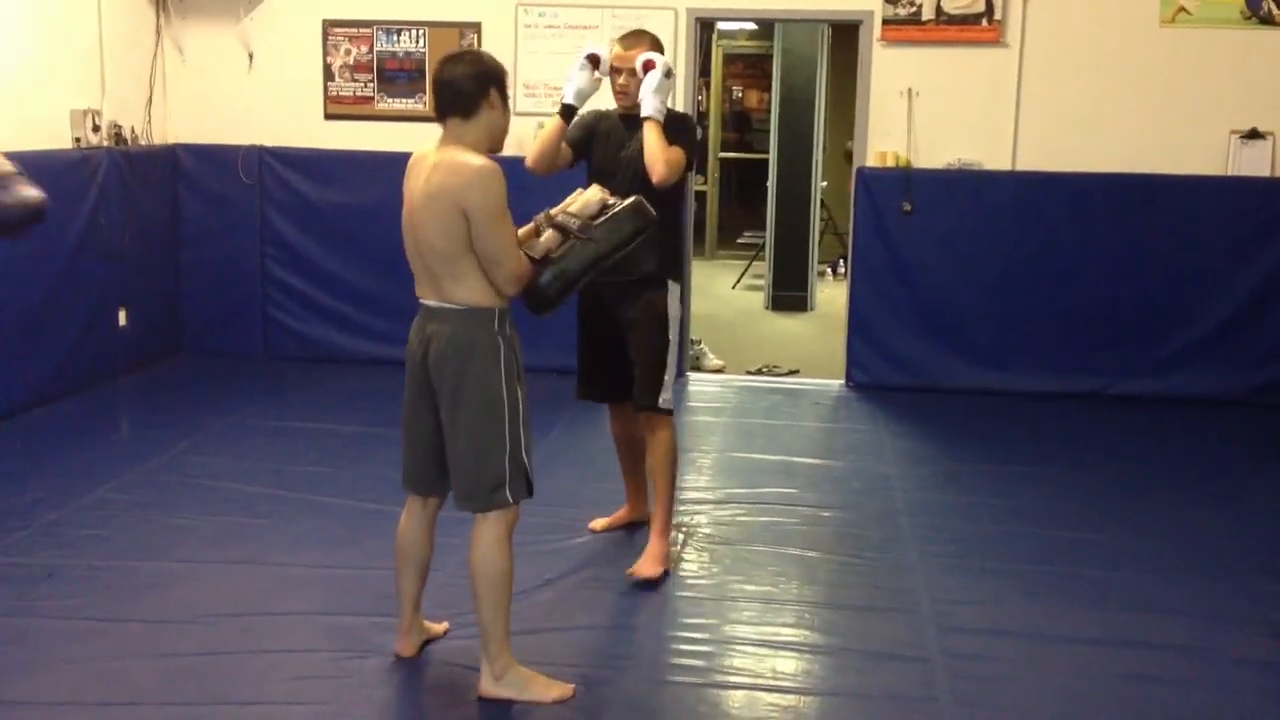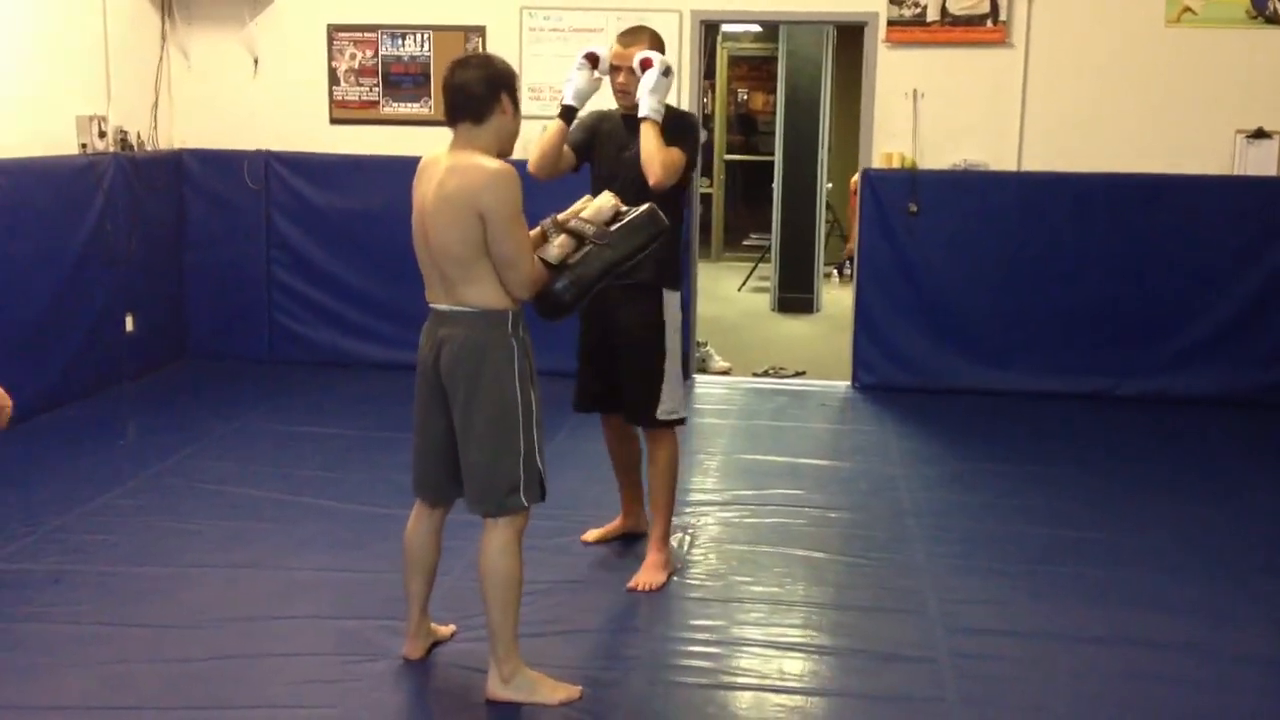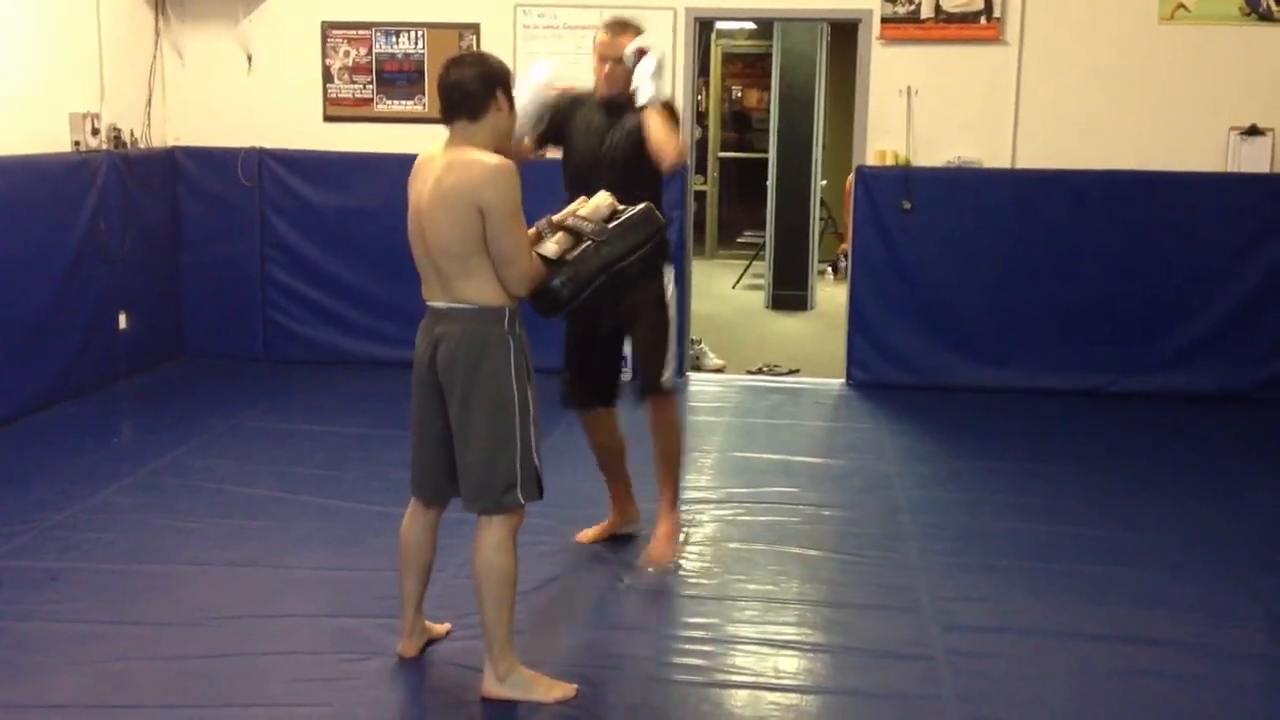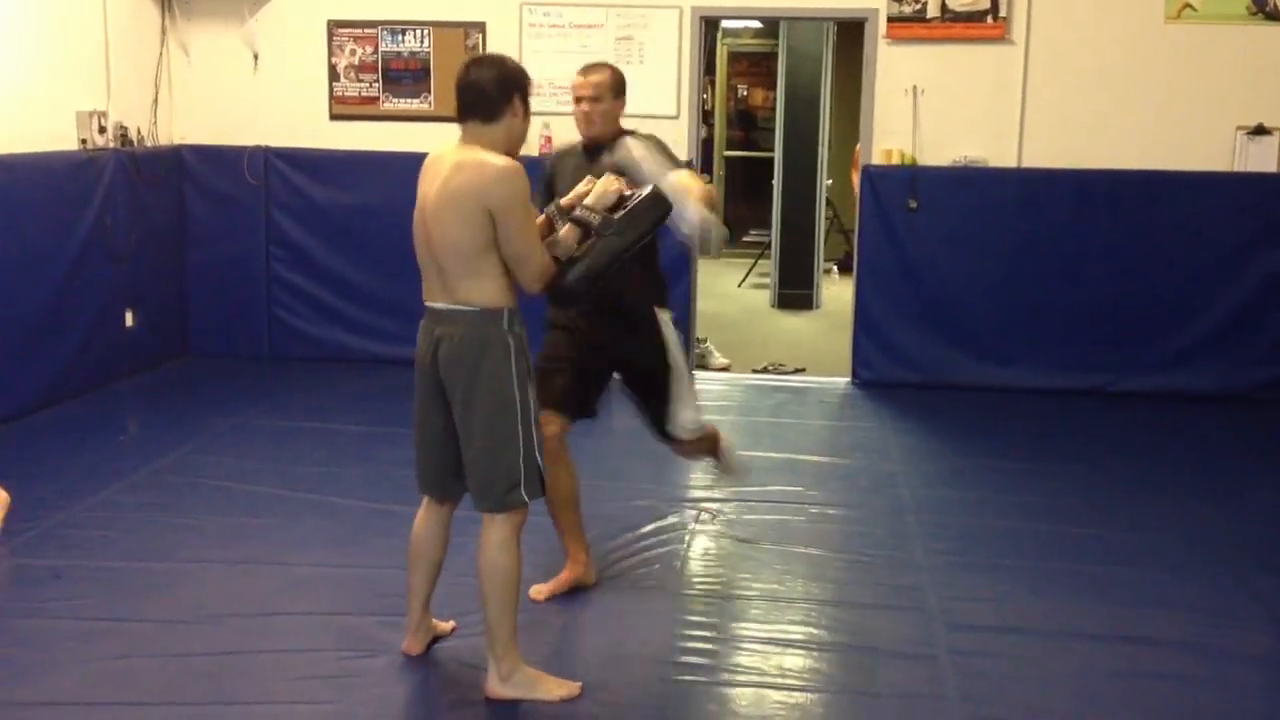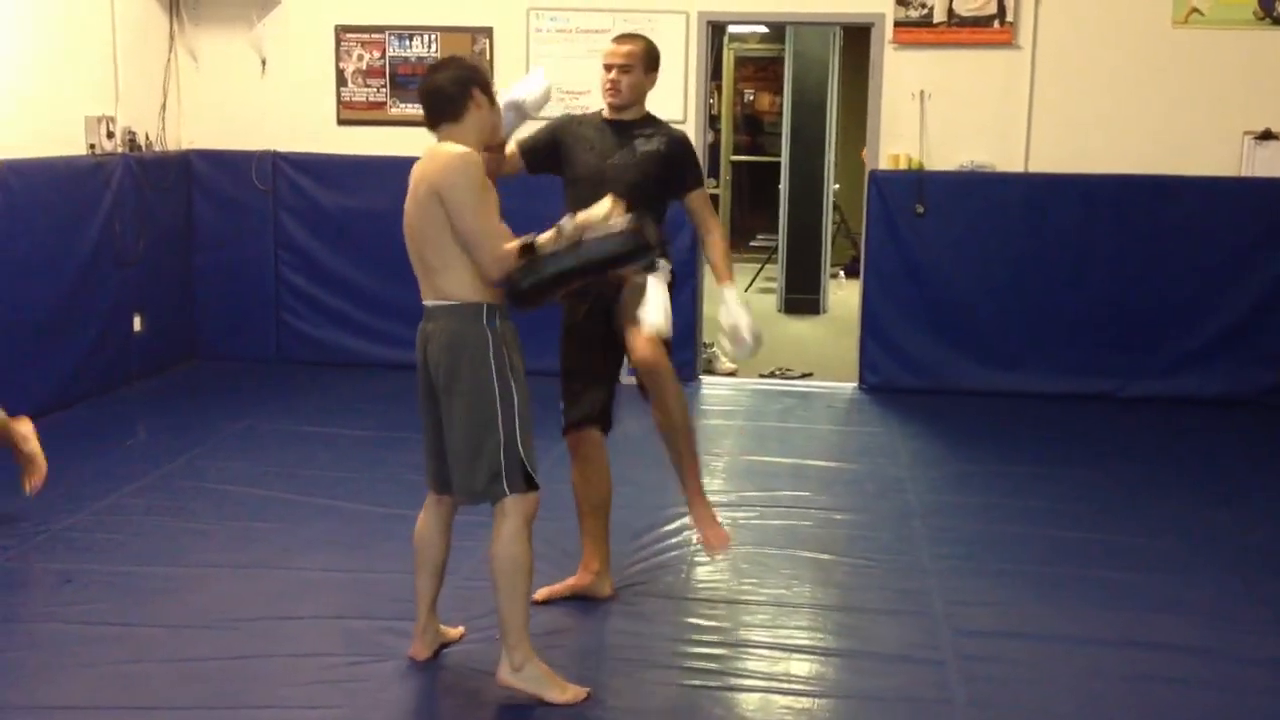
dt=0.5s
person 1, frame 1
left shoulder: (419, 165)
right shoulder: (478, 174)
right elbow: (510, 278)
left wrist: (549, 220)
left hip: (429, 329)
right hip: (476, 339)
left knee: (423, 496)
right knee: (495, 508)
left ankle: (409, 627)
right ankle: (499, 670)
person 1, frame 2
left shoulder: (428, 170)
right shoulder: (494, 177)
right elbow: (523, 282)
left wrist: (554, 225)
left hip: (439, 334)
right hip: (488, 342)
left knee: (432, 500)
right knee: (506, 513)
left ankle: (417, 630)
right ankle: (507, 672)
person 1, frame 3
left shoulder: (424, 167)
right shoulder: (493, 171)
right elbow: (519, 279)
left wrist: (549, 226)
left hip: (435, 330)
right hip: (485, 339)
left knee: (427, 496)
right knee: (500, 511)
left ankle: (412, 628)
right ankle: (502, 670)
person 1, frame 4
left shoulder: (436, 165)
right shoulder: (502, 173)
right elbow: (532, 276)
left wrist: (568, 205)
right wrist: (573, 232)
left hip: (437, 332)
right hip: (487, 340)
left knee: (439, 496)
right knee: (505, 509)
left ankle: (418, 626)
right ankle: (505, 669)
person 1, frame 5
left shoulder: (428, 165)
right shoulder: (460, 162)
right elbow: (497, 261)
left wrist: (552, 238)
right wrist: (569, 230)
left hip: (439, 331)
right hip: (474, 334)
left knee: (442, 493)
right knee: (515, 498)
left ankle: (425, 629)
right ankle: (518, 660)
person 2, frame 1
left shoulder: (676, 126)
right shoulder: (595, 123)
left elbow: (661, 173)
right elbow: (538, 163)
left wrist: (651, 108)
right wrist: (572, 100)
left hip: (653, 284)
right hip: (599, 280)
left knee: (654, 408)
right knee: (618, 401)
left ankle: (659, 540)
right ankle: (635, 502)
person 2, frame 2
left shoulder: (679, 125)
right shoulder: (598, 124)
left elbow: (659, 176)
right elbow: (541, 169)
left wrist: (649, 108)
right wrist: (571, 102)
left hip: (651, 290)
right hip: (600, 285)
left knee: (657, 420)
right knee: (611, 413)
left ankle: (659, 548)
right ankle: (632, 514)
person 2, frame 3
left shoulder: (654, 111)
right shoulder: (567, 108)
left elbow: (672, 159)
right elbow: (517, 151)
left wrist: (648, 94)
right wrist: (523, 114)
left hip: (644, 272)
left knee: (661, 392)
right knee: (590, 403)
left ankle: (667, 515)
right ankle: (622, 509)
person 2, frame 4
right shoulder: (561, 164)
left elbow: (699, 191)
left wrist: (684, 199)
left hip: (639, 312)
right hip: (578, 315)
left knee: (682, 433)
right knee: (545, 429)
left ankle: (714, 447)
right ankle: (577, 563)
person 2, frame 5
left shoulder: (668, 143)
right shoulder: (570, 131)
left elbow: (705, 221)
right elbow: (493, 169)
left wrist: (730, 294)
left hip: (642, 275)
right hip: (582, 292)
left knee: (647, 352)
right knee: (583, 433)
left ankle: (695, 496)
right ankle: (594, 571)
